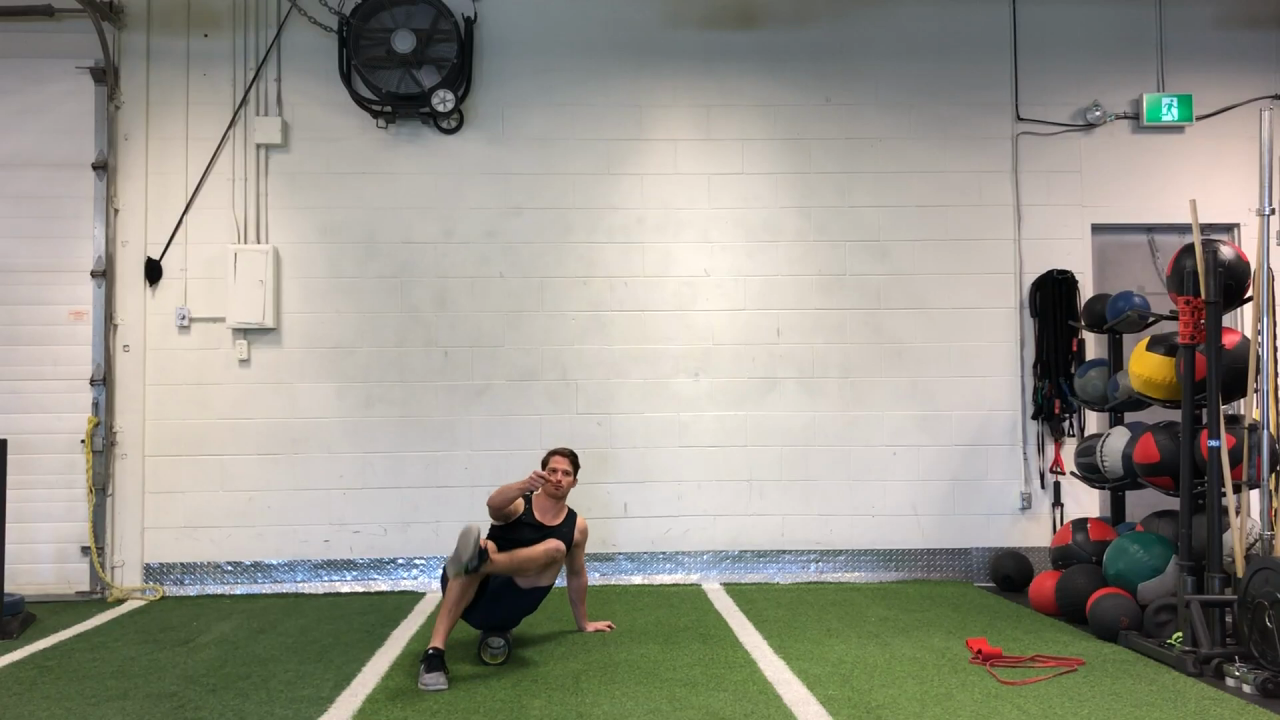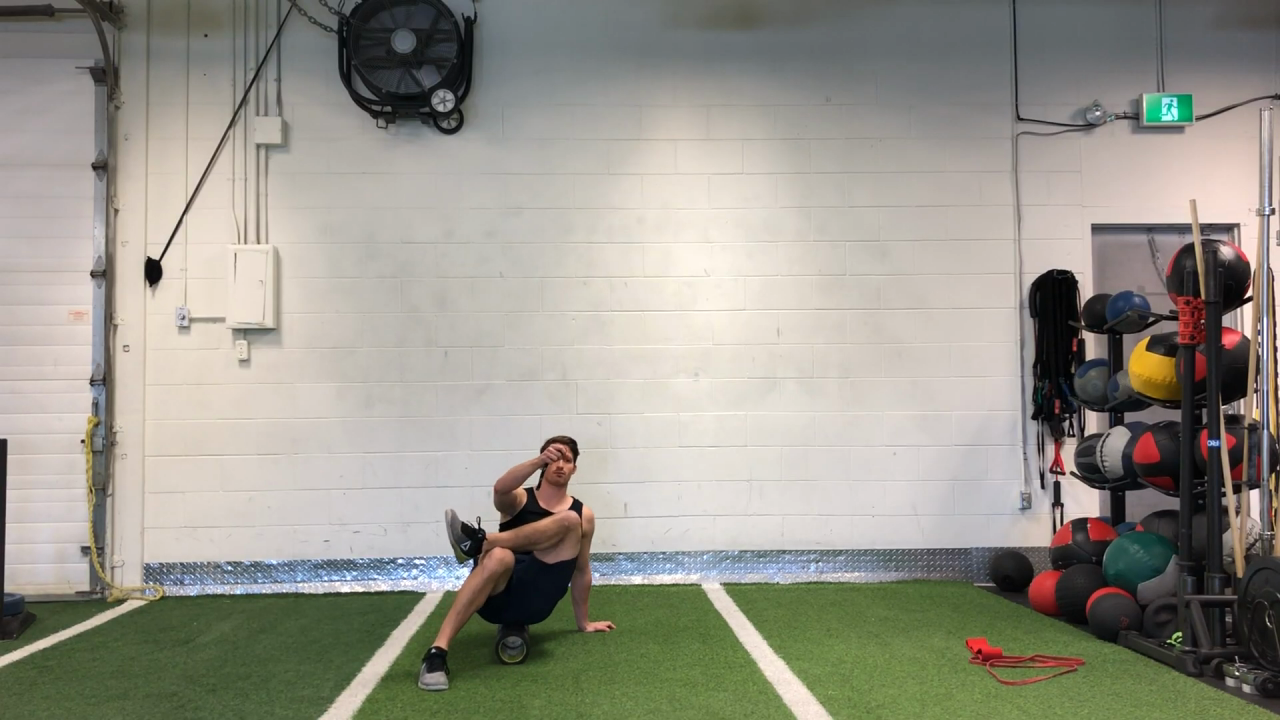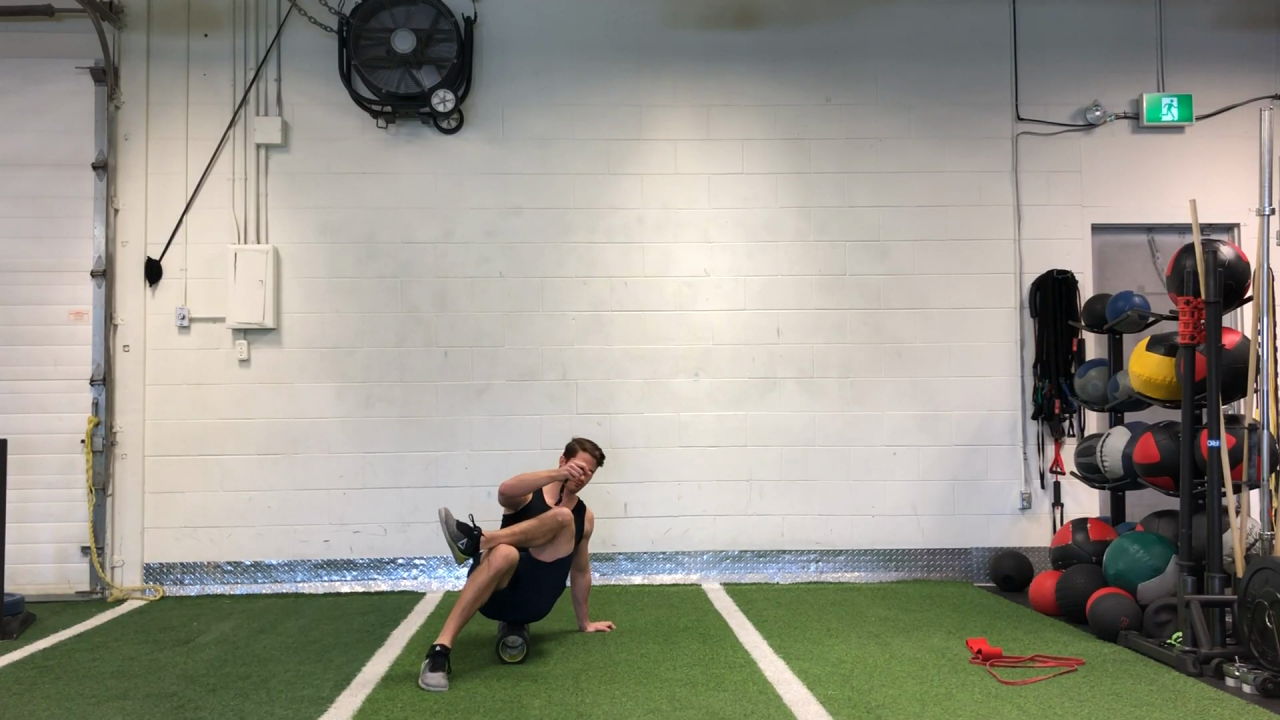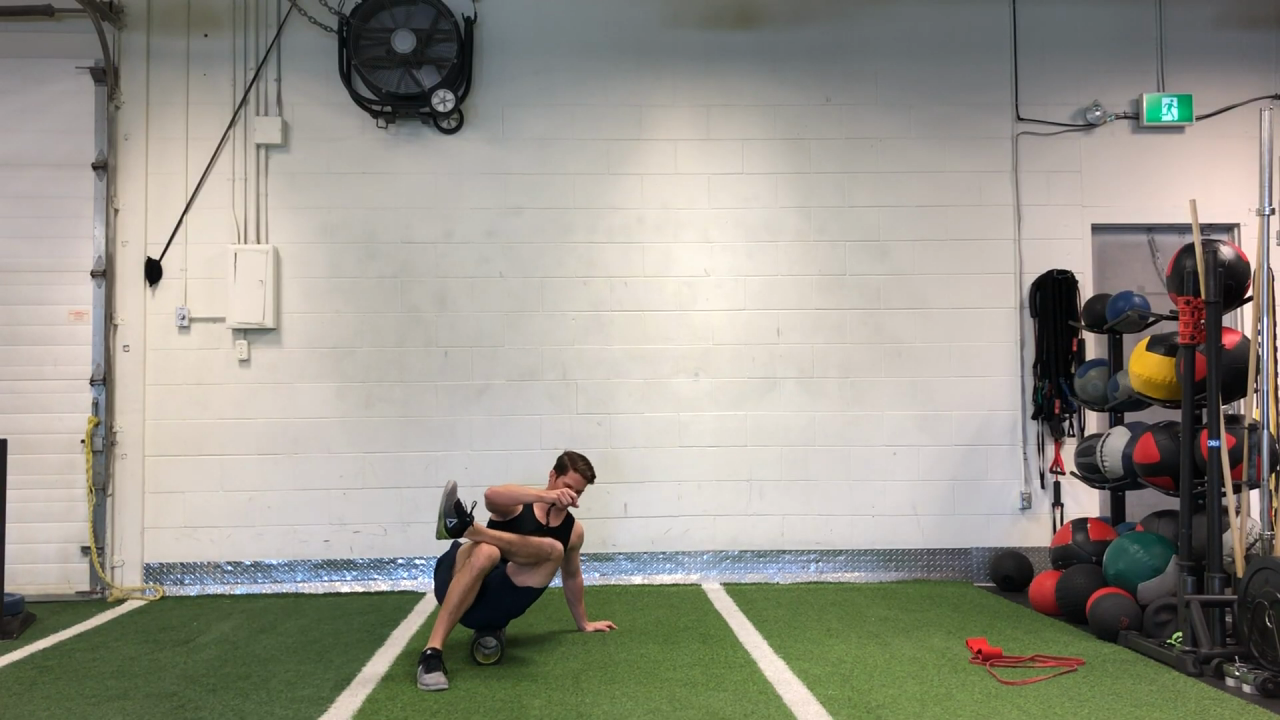
dt=0.5s
person 1, frame 1
left shoulder: (576, 527)
right shoulder: (516, 506)
left elbow: (576, 575)
right elbow: (494, 503)
left wrist: (583, 622)
right wrist: (526, 485)
left hip: (505, 609)
right hip: (472, 591)
left knee: (556, 548)
right knee: (486, 549)
left ankle: (480, 560)
right ankle: (434, 652)
person 1, frame 2
left shoulder: (583, 516)
right shoulder: (519, 499)
left elbow: (581, 571)
right elbow: (500, 488)
left wrist: (584, 622)
right wrist: (539, 461)
left hip: (533, 602)
right hip: (497, 595)
left knee: (570, 521)
right knee: (499, 557)
right ankle: (437, 652)
person 1, frame 3
left shoulder: (584, 517)
right shoulder: (527, 495)
left elbow: (580, 571)
right elbow: (504, 491)
left wrist: (585, 621)
right wrist: (557, 474)
left hip: (532, 605)
right hip: (496, 591)
left knee: (563, 517)
right knee: (505, 553)
right ankle: (440, 650)
person 1, frame 4
left shoulder: (573, 530)
right shoulder: (517, 504)
left elbow: (572, 577)
right elbow: (491, 495)
left wrist: (583, 623)
right wrist: (546, 496)
left hip: (493, 609)
right hip: (458, 581)
left knee: (553, 549)
right knee: (486, 552)
right ankle: (432, 653)
